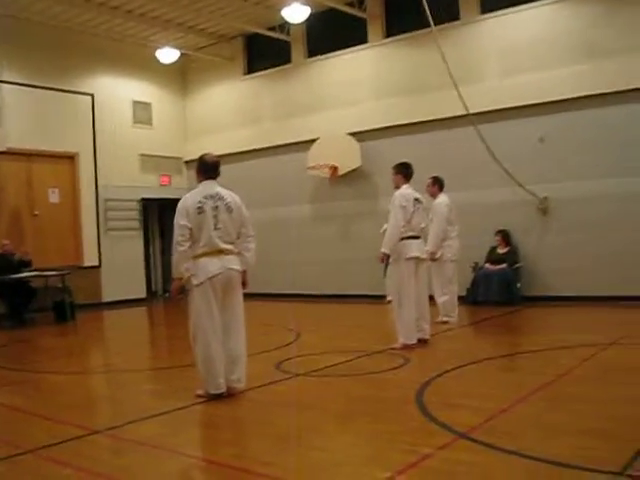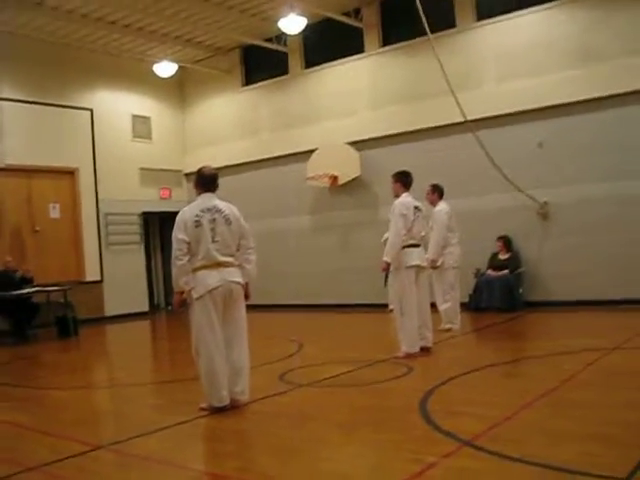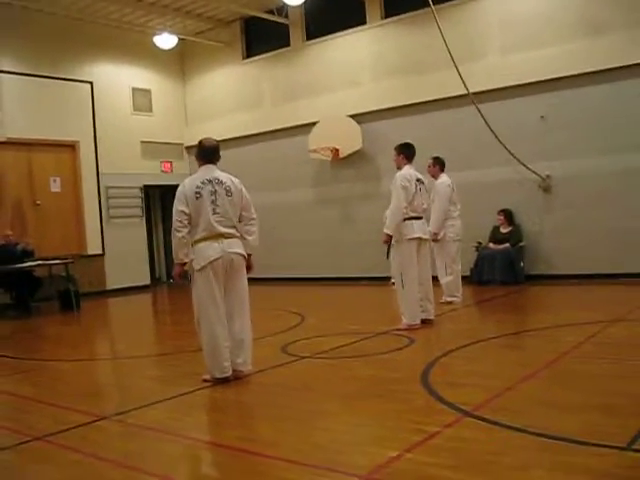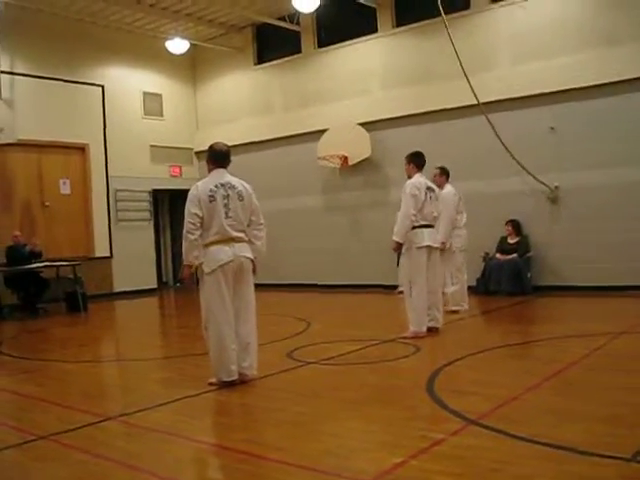
dt=0.4s
person 1, frame 1
left shoulder: (188, 201)
right shoulder: (233, 199)
left elbow: (181, 242)
right elbow: (247, 238)
left wrist: (179, 276)
right wrist: (243, 269)
left hip: (203, 269)
right hip: (230, 267)
left knee: (207, 329)
right knee: (233, 326)
left ankle: (215, 386)
right ankle: (234, 381)
person 1, frame 2
left shoulder: (186, 214)
right shoulder: (232, 211)
left elbow: (180, 256)
right elbow: (247, 249)
left wrist: (180, 289)
right wrist: (245, 281)
left hip: (204, 282)
right hip: (231, 279)
left knee: (209, 343)
right knee: (235, 338)
left ankle: (218, 398)
right ankle: (238, 393)
person 1, frame 3
left shoulder: (187, 187)
right shoulder: (234, 183)
left elbow: (180, 227)
right elbow: (249, 221)
left wrist: (180, 260)
right wrist: (248, 252)
left hip: (205, 253)
right hip: (233, 250)
left knee: (211, 315)
right knee: (237, 310)
left ankle: (221, 369)
right ankle: (240, 364)
person 1, frame 4
left shoulder: (199, 189)
right shoulder: (244, 188)
left elbow: (192, 230)
right elbow: (257, 226)
left wrist: (189, 262)
right wrist: (253, 256)
left hip: (215, 257)
right hip: (242, 254)
left knee: (219, 317)
right knee: (244, 314)
left ankle: (226, 373)
right ankle: (245, 369)
person 2, frame 1
left shoulder: (400, 196)
right shoulder: (418, 197)
left elbow: (396, 226)
right elbow: (421, 224)
left wrist: (386, 249)
left hip: (403, 248)
right hip: (417, 246)
left knee: (403, 295)
right knee: (418, 292)
left ankle: (408, 338)
right ankle: (422, 333)
person 2, frame 2
left shoulder: (399, 204)
right shoulder: (417, 205)
left elbow: (397, 235)
right elbow: (420, 232)
left wrist: (388, 259)
left hip: (404, 257)
right hip: (418, 254)
left knee: (405, 304)
right knee: (420, 301)
left ankle: (410, 346)
right ankle: (424, 341)
person 2, frame 3
left shoulder: (401, 177)
right shoulder: (419, 178)
left elbow: (398, 207)
right elbow: (423, 205)
left wrist: (388, 231)
left hip: (405, 229)
right hip: (420, 227)
left knee: (406, 276)
right knee: (422, 274)
left ankle: (412, 319)
right ankle: (426, 313)
person 2, frame 4
left shoulder: (411, 185)
right shoulder: (431, 187)
left elbow: (407, 215)
right elbow: (434, 213)
left wrist: (398, 238)
left hip: (416, 237)
right hip: (430, 235)
left knee: (415, 285)
right knee: (432, 282)
left ankle: (418, 327)
right ankle: (433, 322)
person 3, frame 1
left shoulder: (440, 203)
right shoulder: (443, 202)
left elbow: (438, 229)
left wrist: (432, 250)
right wrist: (433, 249)
left hip: (443, 249)
right hip: (446, 248)
left knee: (444, 284)
right knee: (446, 283)
left ankle: (448, 315)
right ankle: (448, 314)
person 3, frame 2
left shoulder: (439, 211)
right shoulder: (443, 209)
left elbow: (439, 237)
left wrist: (433, 257)
right wrist: (434, 256)
left hip: (445, 256)
right hip: (448, 254)
left knee: (446, 291)
right knee: (449, 290)
left ankle: (451, 322)
right ankle: (452, 321)
person 3, frame 3
left shoulder: (441, 183)
right shoulder: (444, 182)
left elbow: (440, 209)
left wrist: (435, 230)
right wrist: (436, 229)
left hip: (447, 229)
right hip: (449, 227)
left knee: (447, 264)
right knee: (451, 263)
left ankle: (452, 295)
right ankle: (453, 294)
person 3, frame 4
left shoulder: (447, 193)
right shoulder: (449, 192)
left elbow: (448, 219)
left wrist: (442, 240)
right wrist: (443, 238)
left hip: (453, 238)
right hip: (455, 237)
left knee: (453, 273)
right knee: (457, 273)
left ankle: (456, 304)
right ankle: (459, 303)
